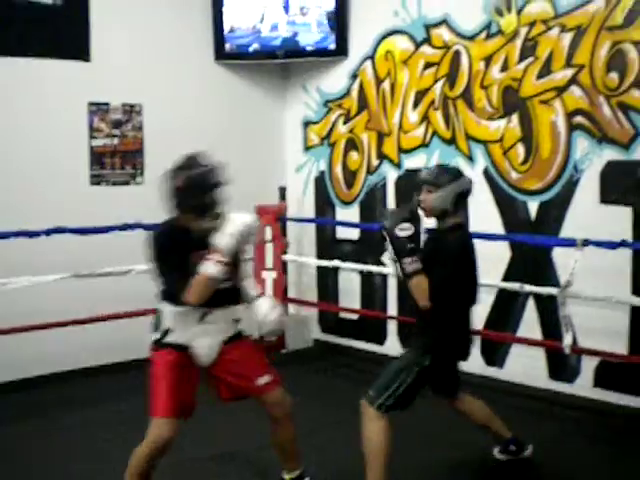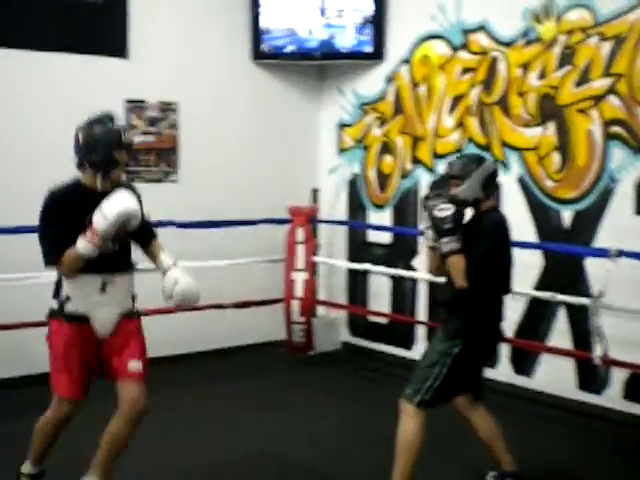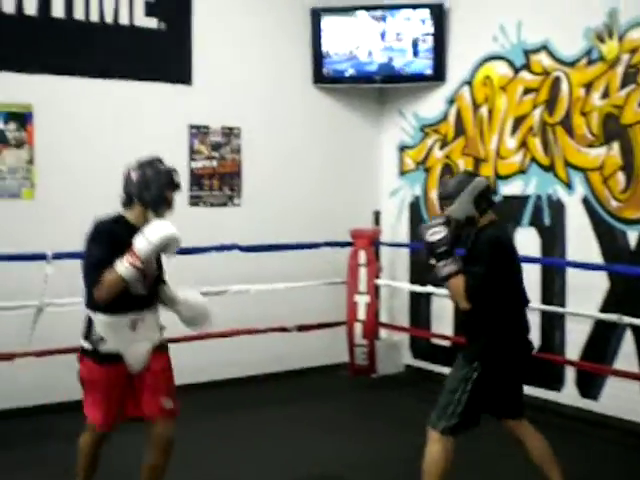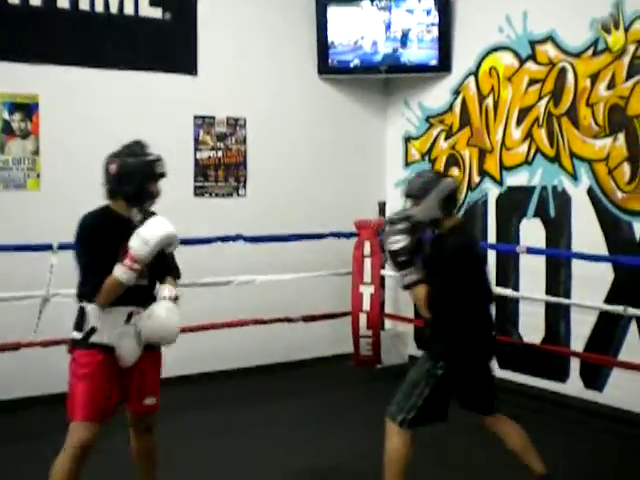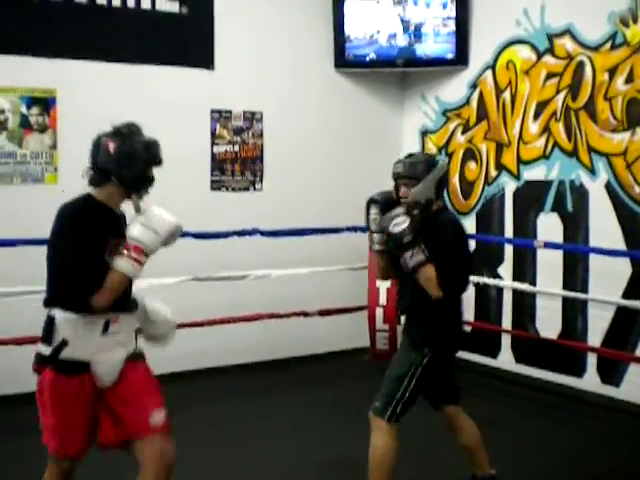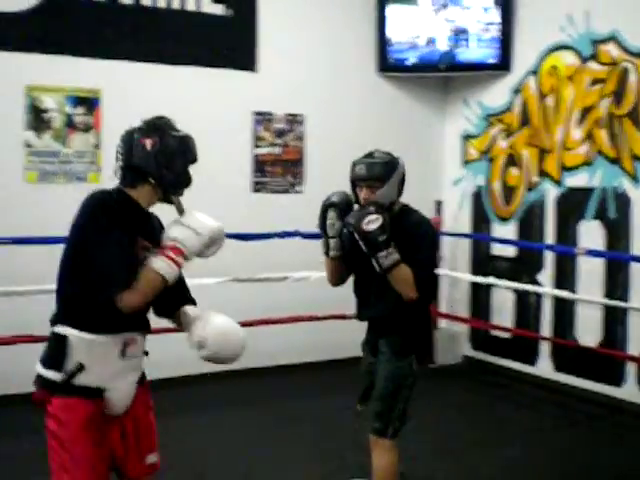
dt=0.5s
person 1, frame 1
left shoulder: (224, 225)
right shoulder: (165, 236)
right elbow: (193, 297)
left wrist: (256, 297)
right wrist: (223, 247)
left hip: (223, 334)
right hip: (178, 341)
left knee: (280, 405)
right knee: (161, 435)
person 1, frame 2
left shoulder: (125, 194)
right shoulder: (61, 200)
left elbow: (146, 238)
right elbow: (65, 267)
left wrist: (170, 269)
right wrist: (99, 230)
left hip: (120, 312)
right hip: (75, 315)
left knee: (134, 404)
right knee: (64, 409)
person 1, frame 3
left shoulder: (155, 231)
right shoulder: (106, 231)
right elbow: (99, 291)
left wrist: (176, 300)
right wrist: (140, 252)
left hip: (149, 344)
right hip: (106, 348)
left knee: (163, 435)
right knee: (98, 429)
person 1, frame 4
left shoulder: (152, 224)
right shoulder: (93, 226)
left elbow: (170, 273)
right elbow: (101, 296)
left wrist: (166, 301)
right wrist: (137, 255)
left hip: (142, 339)
right hip: (97, 340)
left knee: (143, 424)
right knee: (82, 438)
person 1, frame 5
left shoulder: (117, 218)
right shoulder: (75, 215)
right elbow: (96, 297)
left wrist: (139, 307)
right wrist: (141, 246)
left hip: (121, 354)
right hip: (71, 359)
person 1, frame 6
left shoulder: (152, 227)
right shoulder: (102, 207)
left elbow: (171, 299)
right elbow: (128, 297)
left wrist: (202, 321)
right wrist: (178, 249)
left hip: (125, 378)
right hip: (77, 382)
person 2, frame 1
left shoulder: (455, 243)
right shoulder: (442, 234)
left elbow: (426, 299)
right elbow: (412, 280)
left wrist: (409, 252)
right wrist: (400, 238)
left hip: (436, 340)
right hip: (440, 336)
left knee: (372, 407)
right knee: (452, 395)
right ankle: (512, 443)
person 2, frame 2
left shoulder: (492, 225)
right shoulder: (477, 221)
left elbow: (463, 280)
right elbow: (438, 269)
left wrist: (448, 232)
right wrist: (436, 228)
left hip: (468, 328)
right hip: (468, 326)
left knee: (411, 406)
right knee: (468, 401)
person 2, frame 3
left shoulder: (490, 240)
right shoulder: (490, 235)
left elbow: (467, 299)
right elbow: (467, 290)
left wrist: (443, 254)
right wrist: (449, 250)
left hip: (488, 348)
right hip: (508, 344)
left knee: (439, 430)
right knee: (515, 421)
person 2, frame 4
left shoulder: (451, 246)
right shoulder: (457, 237)
left elbow: (430, 308)
right elbow: (439, 286)
left wrist: (405, 261)
right wrist: (413, 253)
left hip: (450, 346)
right hip: (474, 341)
left knee: (397, 423)
right knee: (491, 416)
person 2, frame 5
left shoulder: (448, 227)
right shoulder: (411, 220)
left elbow: (438, 290)
right elbow: (383, 273)
left wrist: (409, 245)
right wrist: (378, 230)
left hip: (434, 332)
right hip: (421, 330)
left knee: (381, 418)
right knee: (449, 408)
person 2, frame 6
left shoulder: (416, 226)
right shoulder: (360, 222)
left elbow: (414, 292)
right elbow: (336, 278)
left wrist: (381, 244)
right wrist: (333, 233)
left hip: (405, 337)
right hip: (378, 331)
left knee: (379, 434)
right knee: (369, 408)
